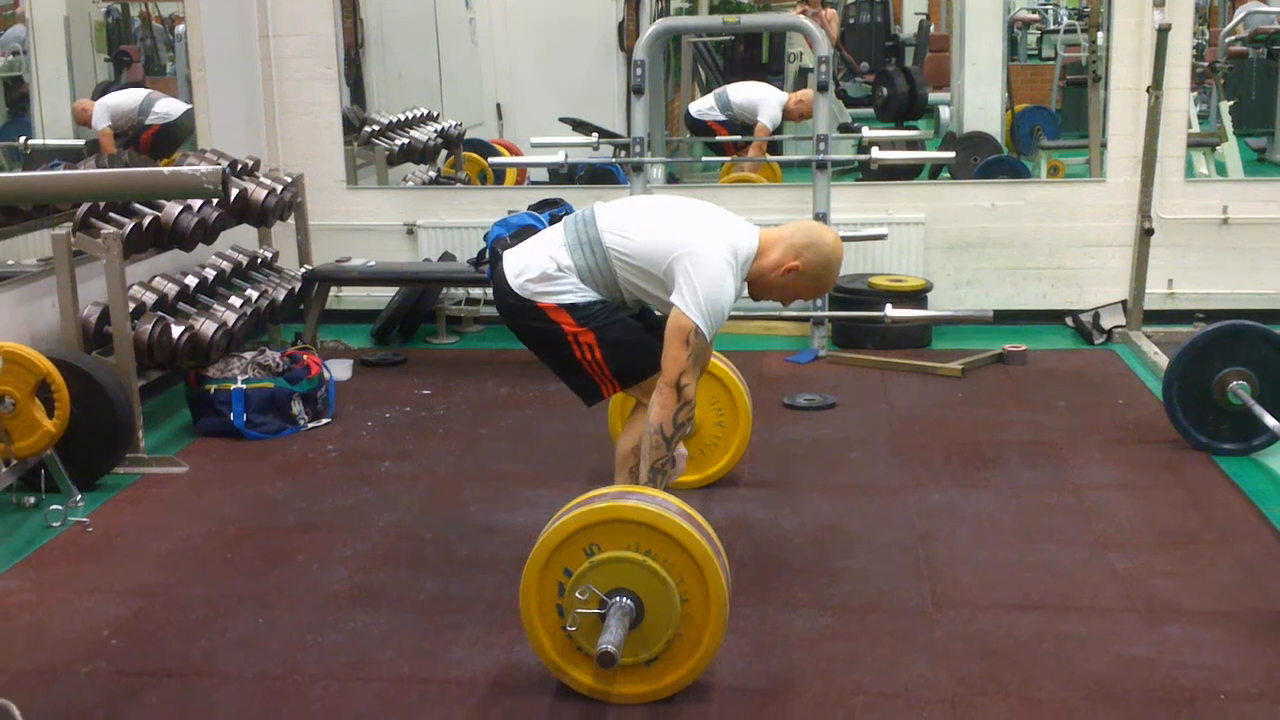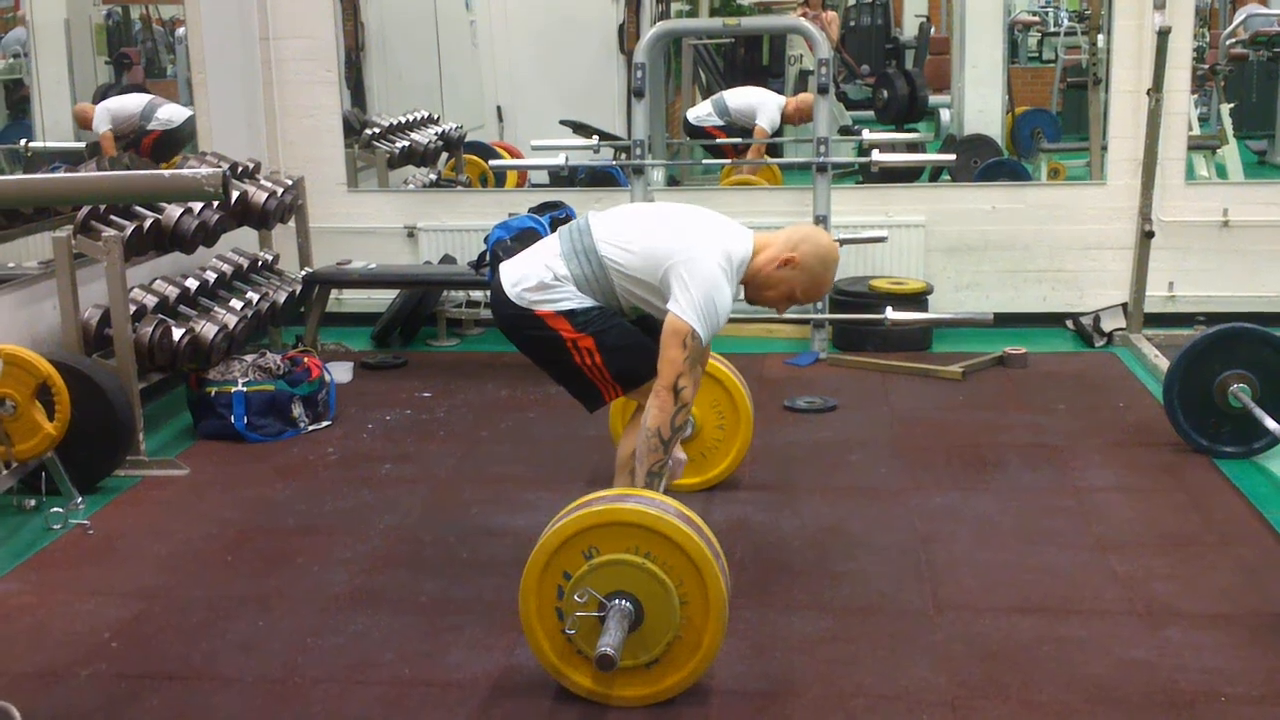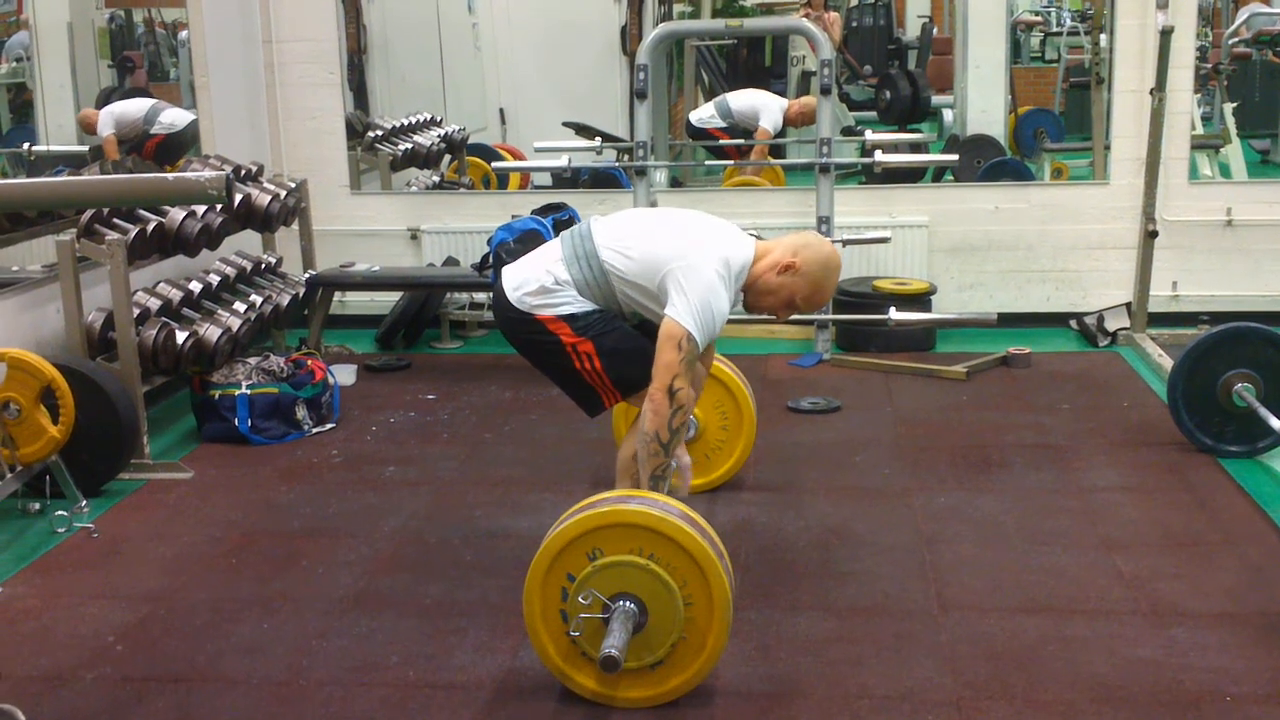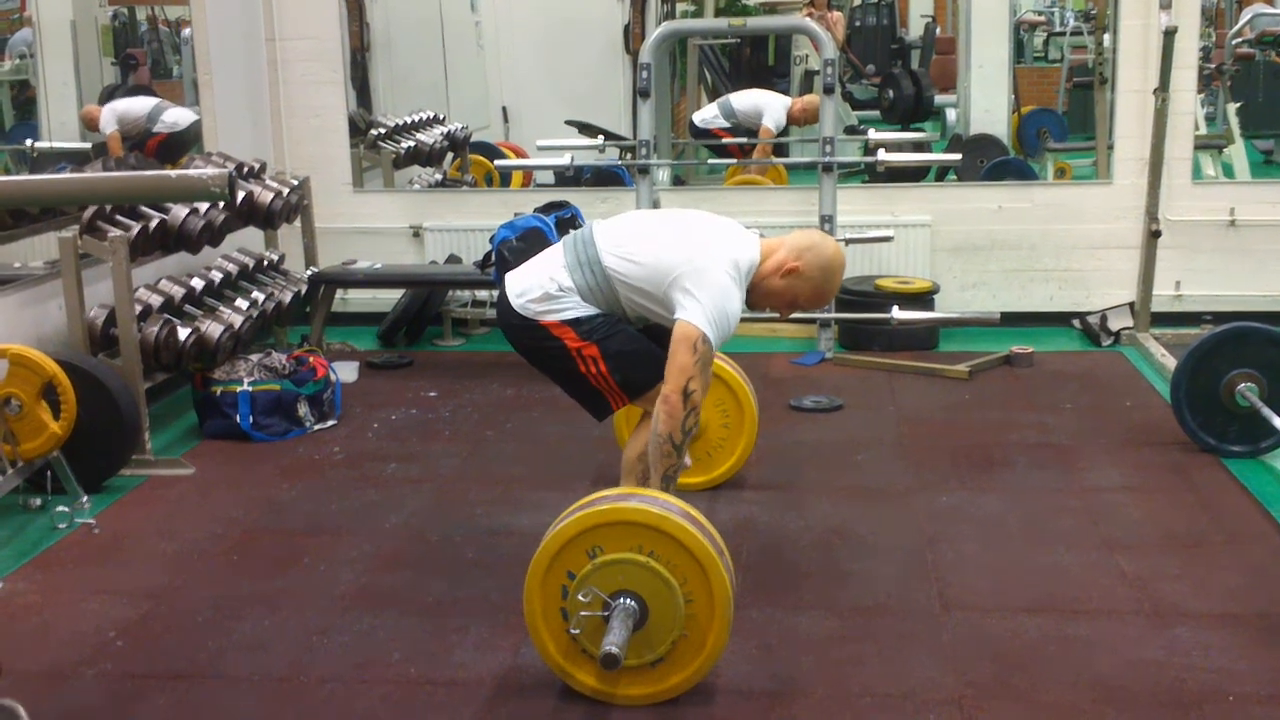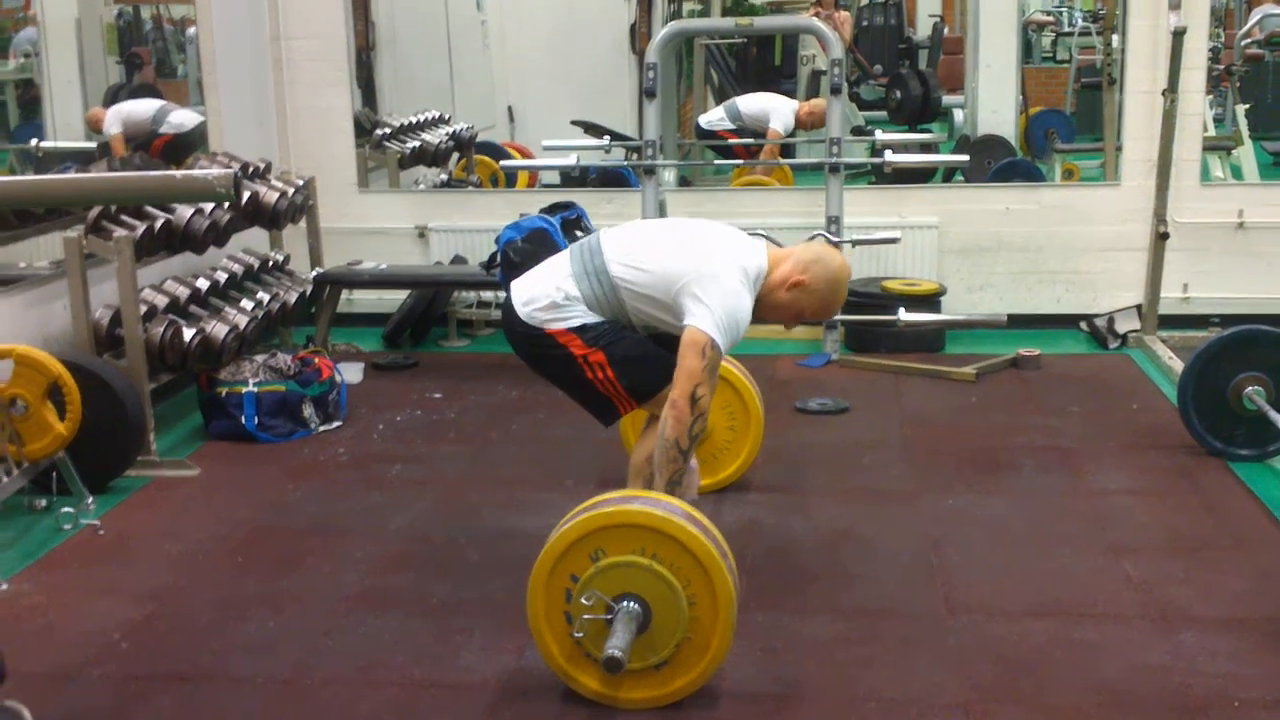
dt=0.4s
person 1, frame 1
left shoulder: (731, 238)
right shoulder: (715, 273)
right elbow: (673, 388)
left wrist: (669, 437)
left hip: (547, 269)
right hip: (537, 287)
left knee: (672, 366)
right knee: (657, 390)
person 1, frame 2
left shoulder: (726, 244)
right shoulder: (712, 276)
right elbow: (670, 392)
left wrist: (667, 440)
left hip: (545, 279)
right hip: (535, 296)
left knee: (682, 372)
right knee: (665, 391)
person 1, frame 3
left shoulder: (730, 250)
right shoulder: (710, 282)
right elbow: (664, 397)
left wrist: (673, 444)
left hip: (550, 281)
right hip: (537, 299)
left knee: (687, 377)
right knee: (670, 395)
person 1, frame 4
left shoulder: (733, 245)
right shoulder: (719, 287)
right elbow: (677, 400)
left hip: (554, 286)
right hip: (542, 306)
left knee: (689, 375)
right knee: (665, 400)
person 1, frame 5
left shoulder: (740, 258)
right shoulder: (729, 295)
right elbow: (684, 405)
left hip: (555, 293)
right hip: (546, 315)
left knee: (688, 382)
right knee: (681, 403)
